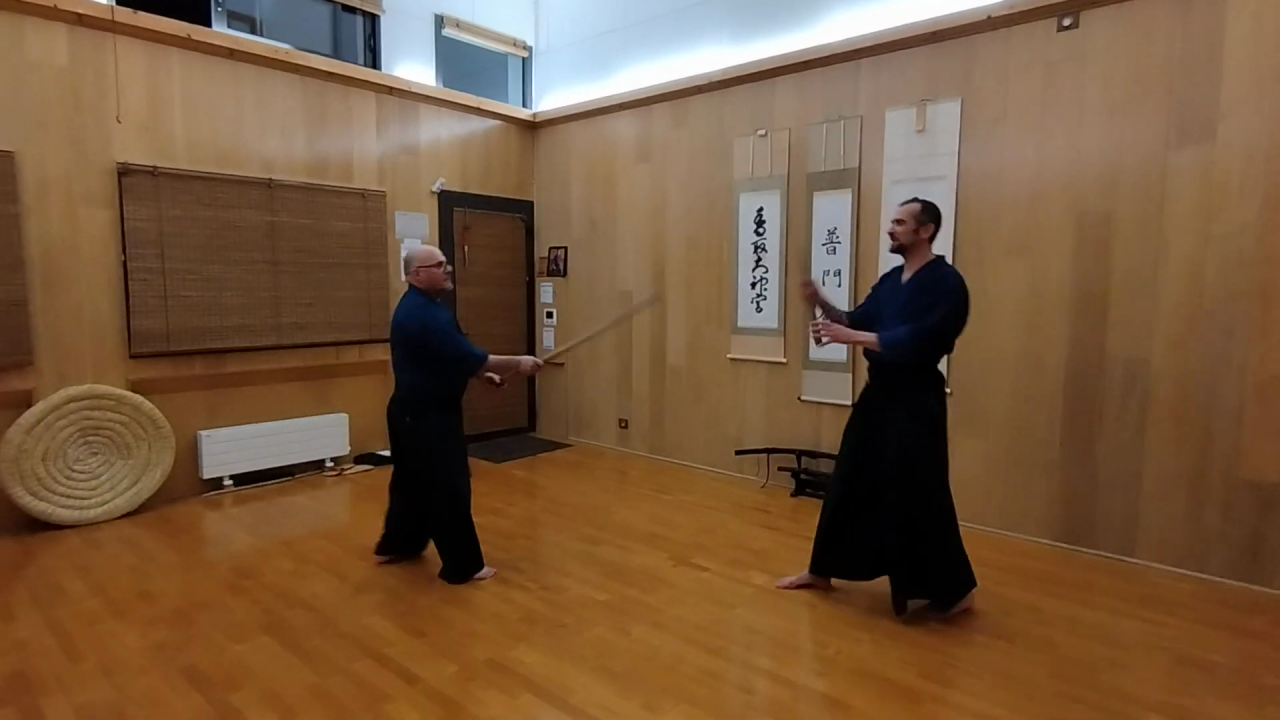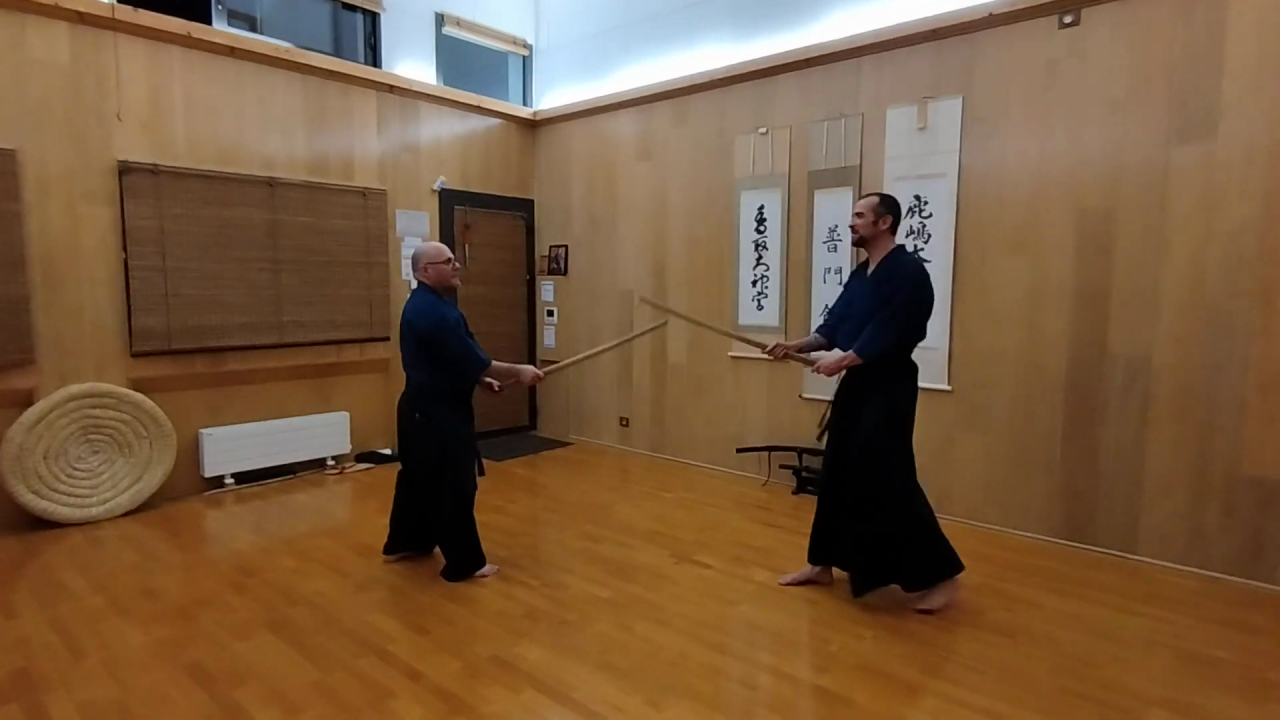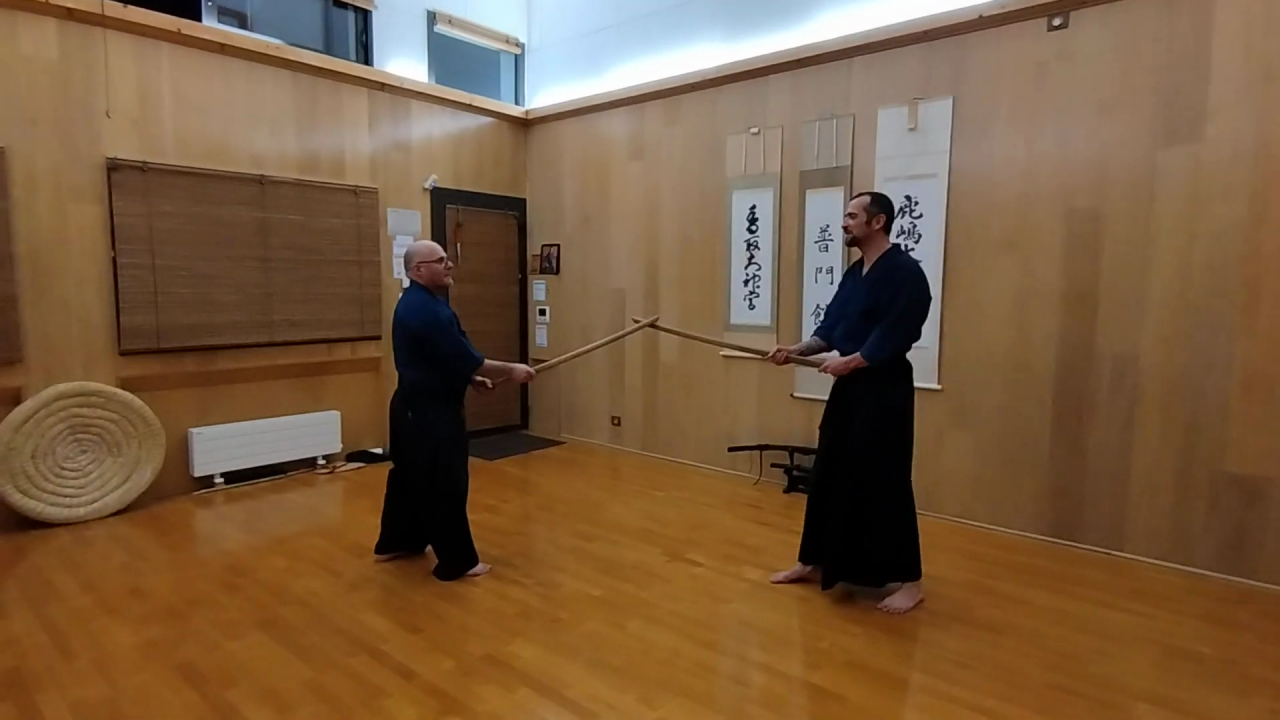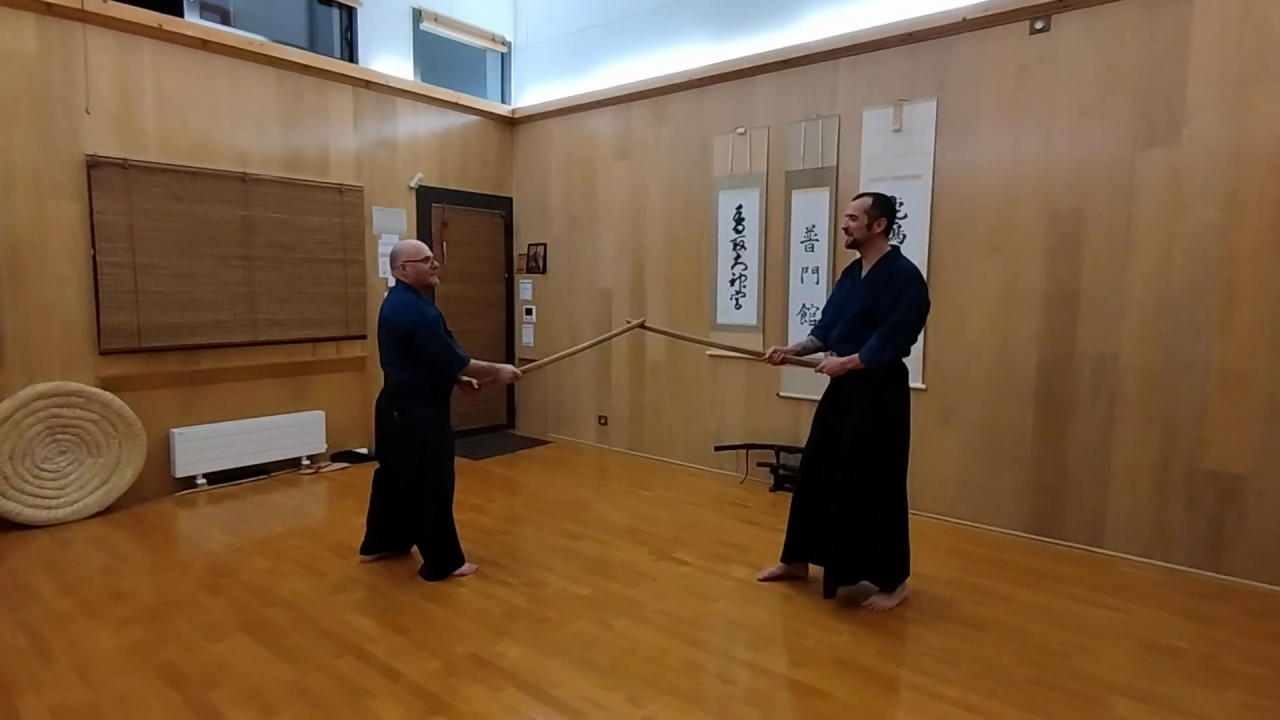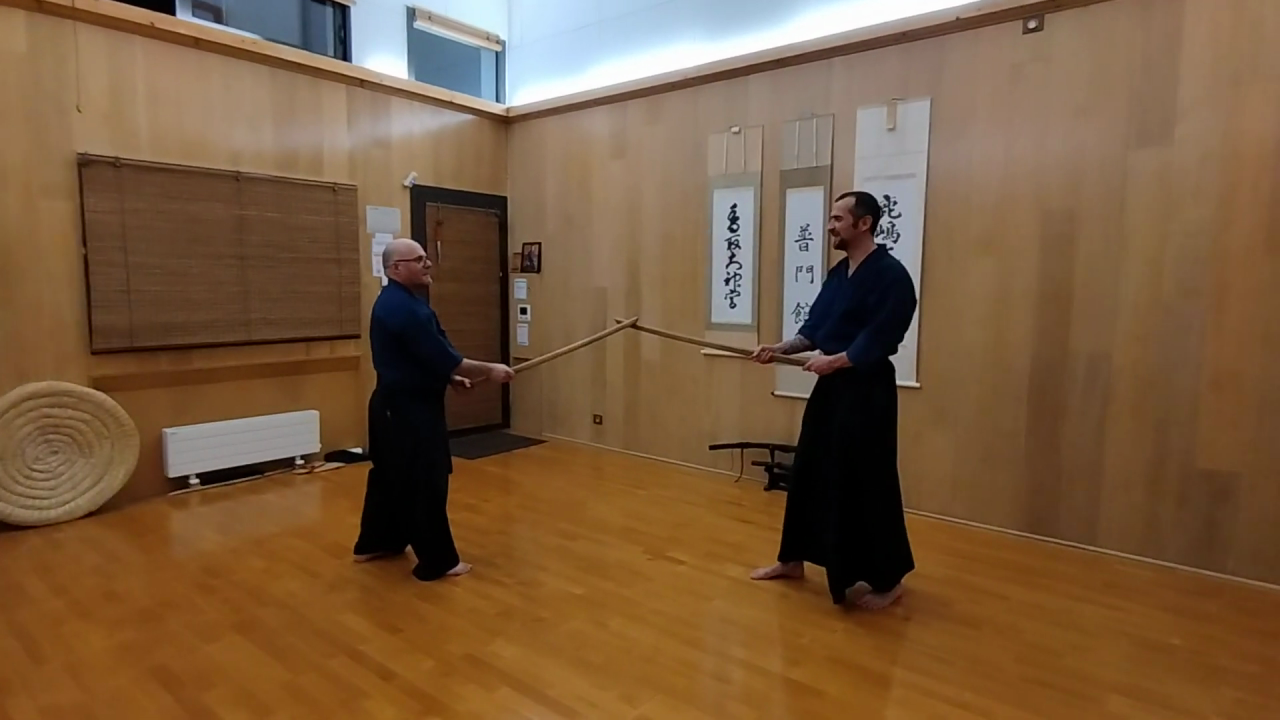
dt=0.3s
person 1, frame 1
left shoulder: (946, 284)
right shoulder: (891, 280)
left elbow: (915, 341)
right elbow: (859, 321)
left wrist: (851, 336)
right wrist: (823, 305)
left hip: (915, 400)
right hip: (877, 394)
left knee: (918, 495)
right knee: (848, 483)
left ankle: (953, 591)
right ankle: (821, 570)
person 1, frame 2
left shoulder: (908, 271)
right shoulder: (860, 274)
left elbow: (890, 334)
right elbow: (834, 327)
left wrist: (842, 360)
right wrist: (796, 345)
left hip: (889, 387)
right hip: (856, 385)
left knee: (889, 480)
right knee: (838, 474)
left ankle: (936, 576)
right ankle: (823, 563)
person 1, frame 3
left shoulder: (905, 272)
right shoulder: (854, 273)
left elbow: (895, 337)
right elbow: (831, 328)
left wrist: (851, 360)
right wrist: (795, 350)
left hip: (885, 389)
right hip: (850, 386)
left knee: (882, 481)
right knee: (830, 474)
left ankle: (907, 579)
right ankle: (815, 560)
person 1, frame 4
left shoulder: (904, 277)
right shoulder: (851, 274)
left elbow: (895, 341)
right elbow: (827, 329)
left wrist: (848, 362)
right wrist: (791, 351)
left hip: (880, 392)
right hip: (843, 388)
left knee: (875, 485)
right knee: (815, 472)
left ankle: (892, 580)
right ankle: (796, 559)
person 1, frame 5
left shoulder: (890, 275)
right shoulder: (838, 273)
left elbow: (882, 339)
right elbow: (815, 328)
left wrist: (835, 359)
right wrist: (780, 348)
left hip: (867, 390)
right hip: (831, 387)
left knee: (868, 483)
right knee: (808, 472)
left ankle: (887, 579)
right ankle: (793, 559)
person 2, frame 1
left shoulder: (420, 308)
right shoulder: (422, 314)
left elbow: (451, 357)
right elbow: (463, 356)
left wrist: (482, 373)
right wrist: (515, 363)
left hip: (415, 411)
right hip: (425, 415)
left knee: (414, 481)
right knee: (448, 489)
left ankle: (397, 544)
right ankle: (463, 565)
person 2, frame 2
left shoulder: (423, 304)
right shoulder: (433, 311)
right elbow: (469, 359)
left wrist: (480, 379)
right wrist: (517, 372)
left hip: (423, 408)
right hip: (437, 412)
left knee: (419, 478)
right knee: (453, 486)
left ankle: (404, 543)
right ankle: (464, 562)
person 2, frame 3
left shoulder: (414, 303)
right shoulder: (427, 310)
right elbow: (463, 358)
left wrist: (470, 378)
right wrist: (510, 370)
left hip: (415, 406)
right hip: (430, 411)
left knee: (410, 476)
right knee: (445, 484)
left ankle: (395, 542)
right ankle: (456, 561)
person 2, frame 4
left shoulder: (400, 302)
right shoulder: (413, 309)
right elbow: (449, 357)
left wrist: (457, 377)
right wrist: (496, 371)
left hip: (401, 405)
right hip: (416, 410)
left knee: (396, 475)
right knee: (432, 483)
left ankle: (381, 542)
right ankle: (442, 561)
person 2, frame 5
left shoulder: (393, 302)
right shoulder: (406, 308)
right elbow: (442, 357)
left wrist: (449, 377)
right wrist: (489, 370)
left hip: (395, 404)
right hip: (409, 410)
left knee: (391, 475)
right knee: (426, 483)
left ankle: (375, 542)
right ankle: (437, 560)
